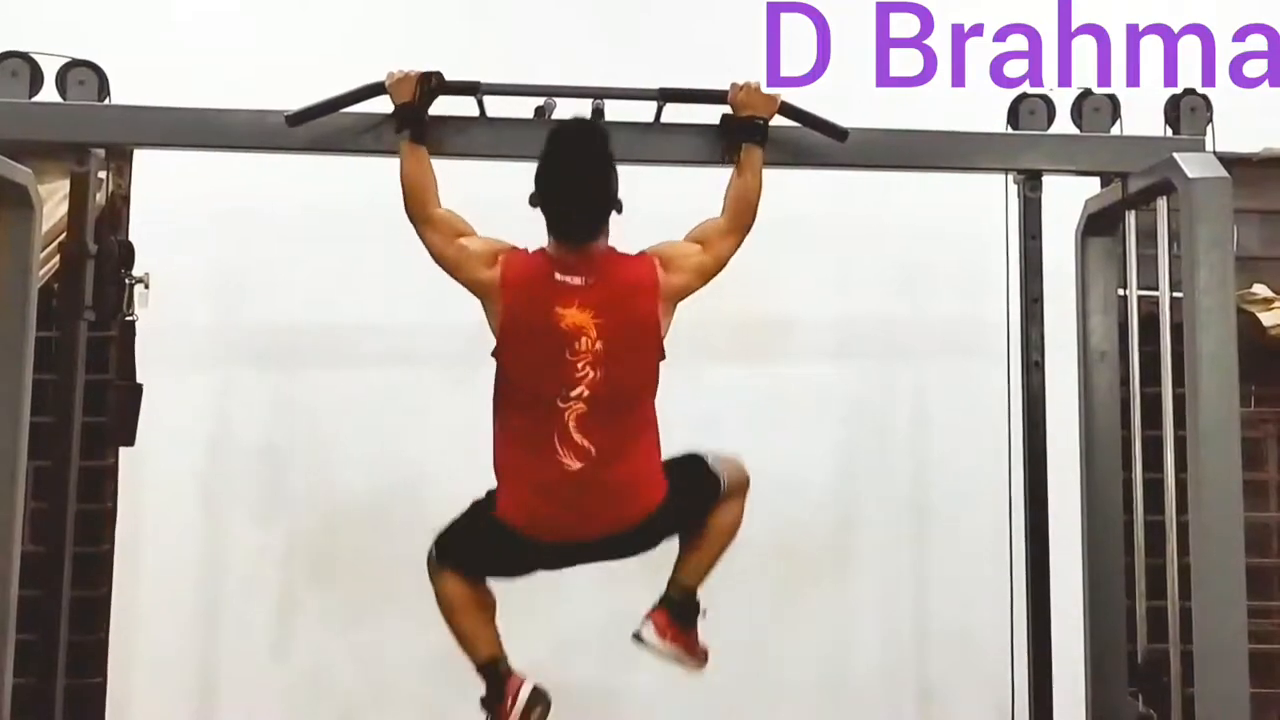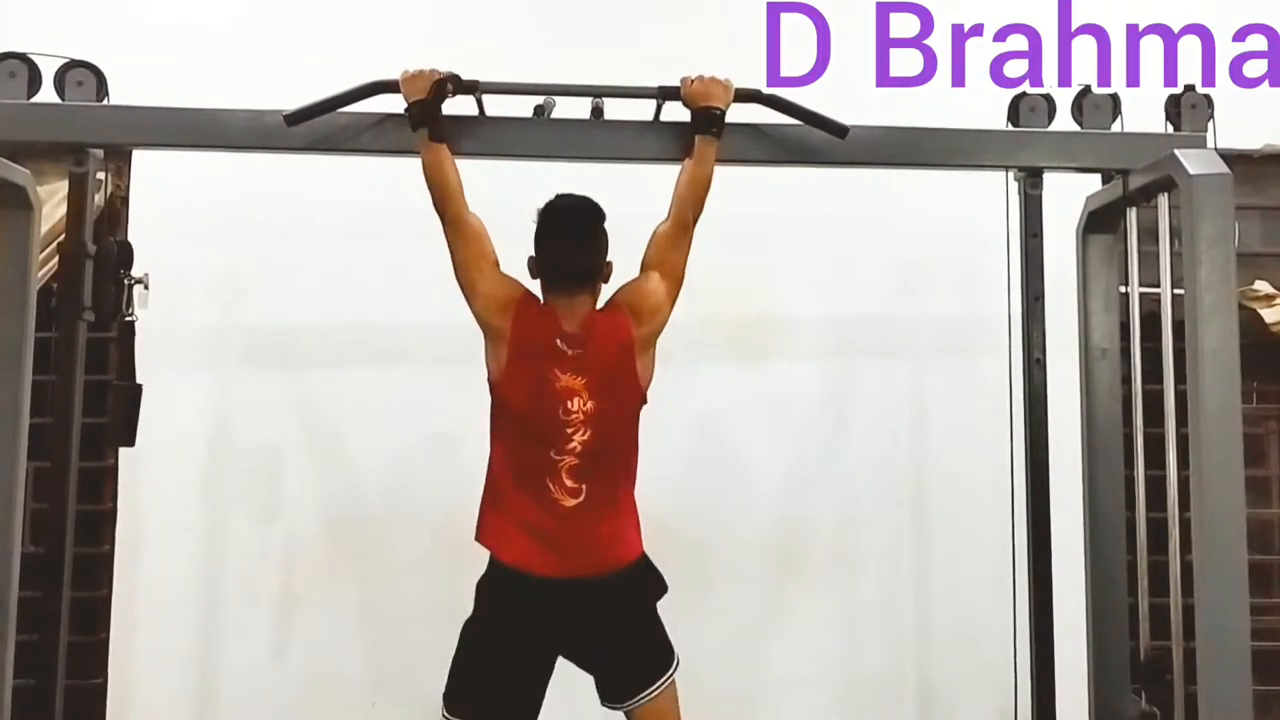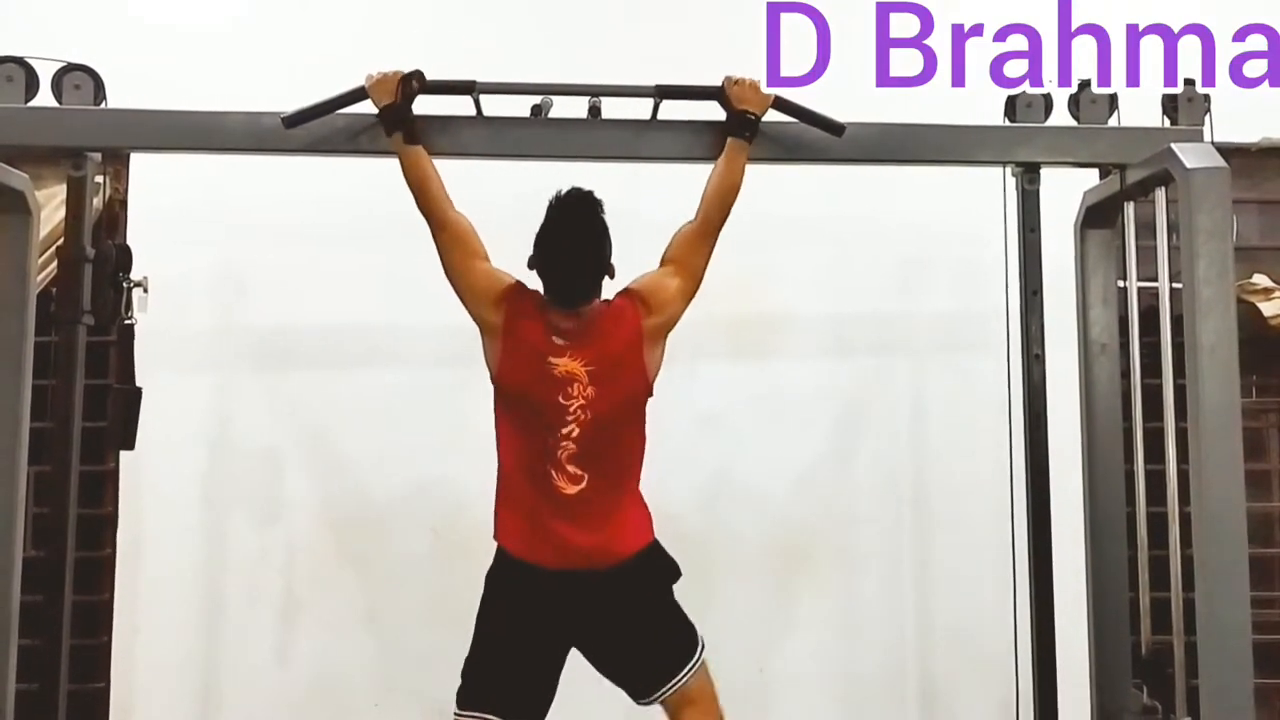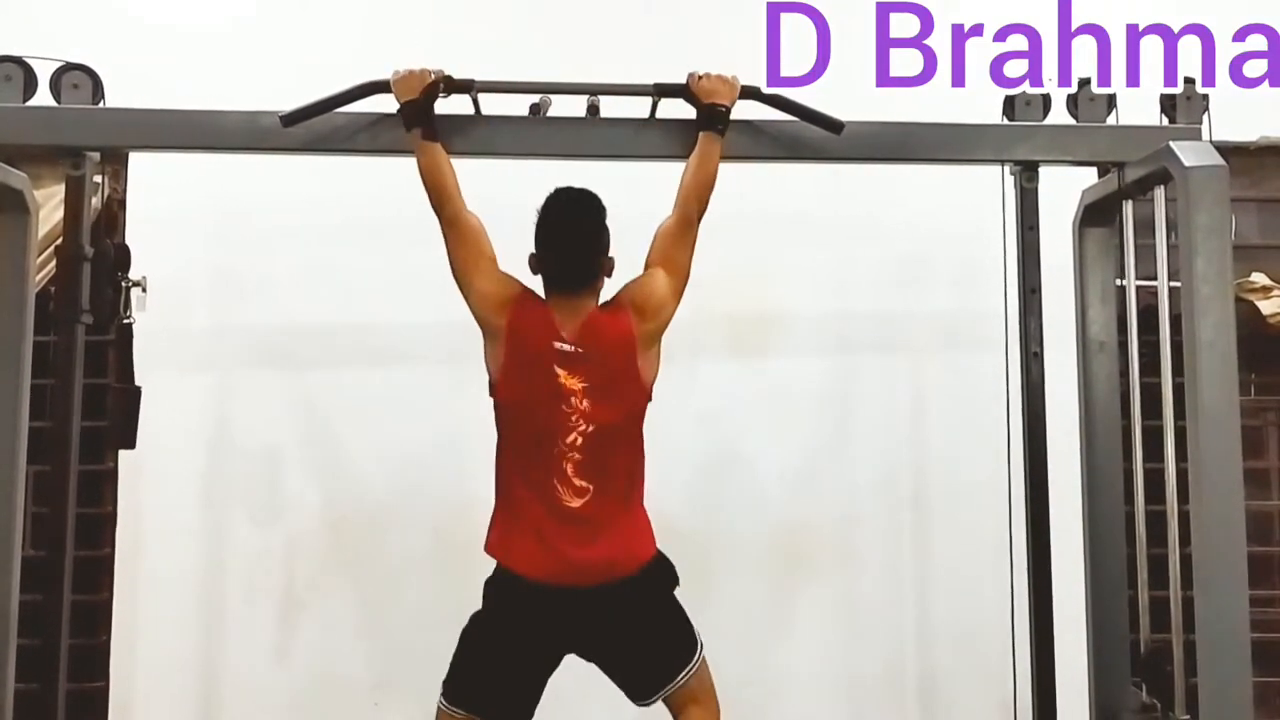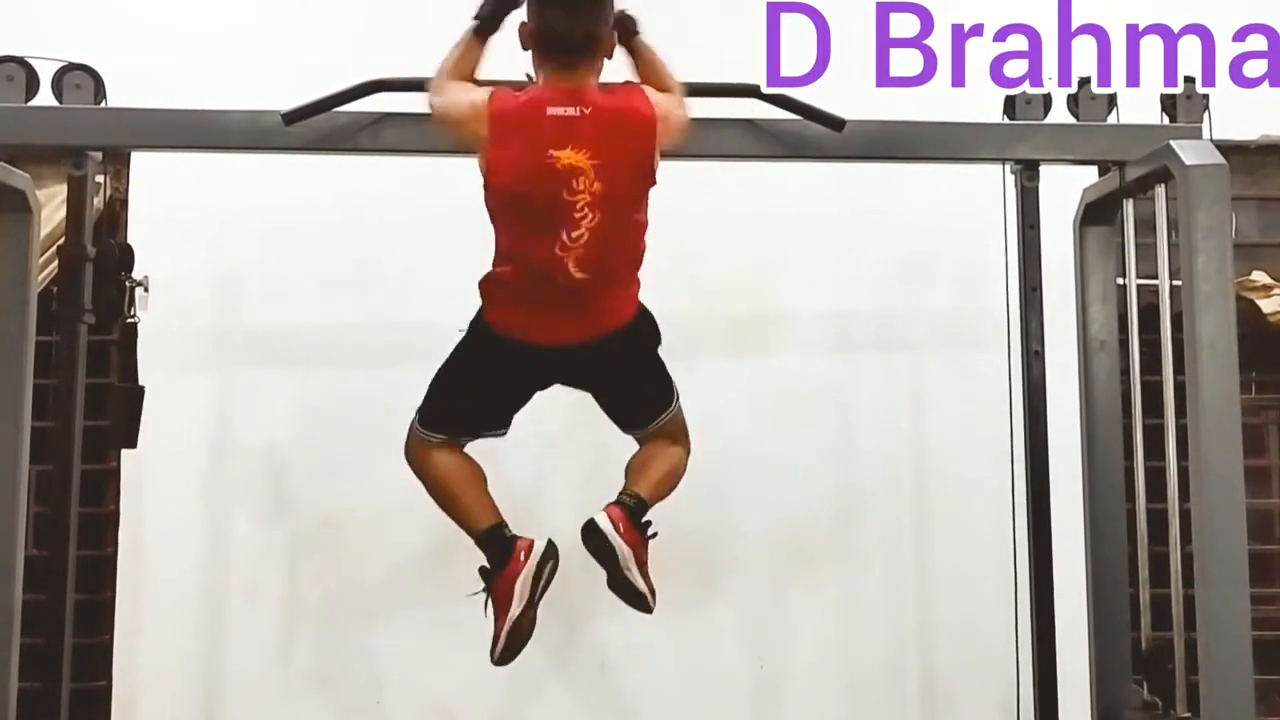
dt=1s
person 1, frame 1
left shoulder: (500, 278)
right shoulder: (656, 281)
left elbow: (426, 216)
right elbow: (733, 225)
left wrist: (413, 122)
right wrist: (753, 131)
left hip: (526, 525)
right hip: (633, 511)
left knee: (448, 563)
right knee: (730, 480)
right ankle: (675, 610)
person 1, frame 2
left shoulder: (504, 326)
right shoulder: (636, 328)
left elbow: (455, 216)
right elbow: (681, 223)
left wrist: (425, 119)
right wrist: (707, 123)
left hip: (518, 583)
right hip: (613, 580)
person 1, frame 3
left shoulder: (502, 320)
right shoulder: (643, 322)
left elbow: (441, 216)
right elbow: (707, 224)
left wrist: (398, 122)
right wrist: (740, 127)
left hip: (525, 575)
right hip: (625, 571)
person 1, frame 4
left shoulder: (504, 325)
right shoulder: (639, 328)
left elbow: (453, 216)
right elbow: (686, 218)
left wrist: (419, 118)
right wrist: (713, 119)
left hip: (525, 588)
right hip: (627, 581)
person 1, frame 5
left shoulder: (488, 115)
right shoulder: (647, 116)
left elbow: (441, 89)
left hip: (511, 333)
right hip: (614, 331)
left knee: (429, 443)
right knee: (670, 439)
left ankle: (506, 553)
right ankle: (627, 516)
